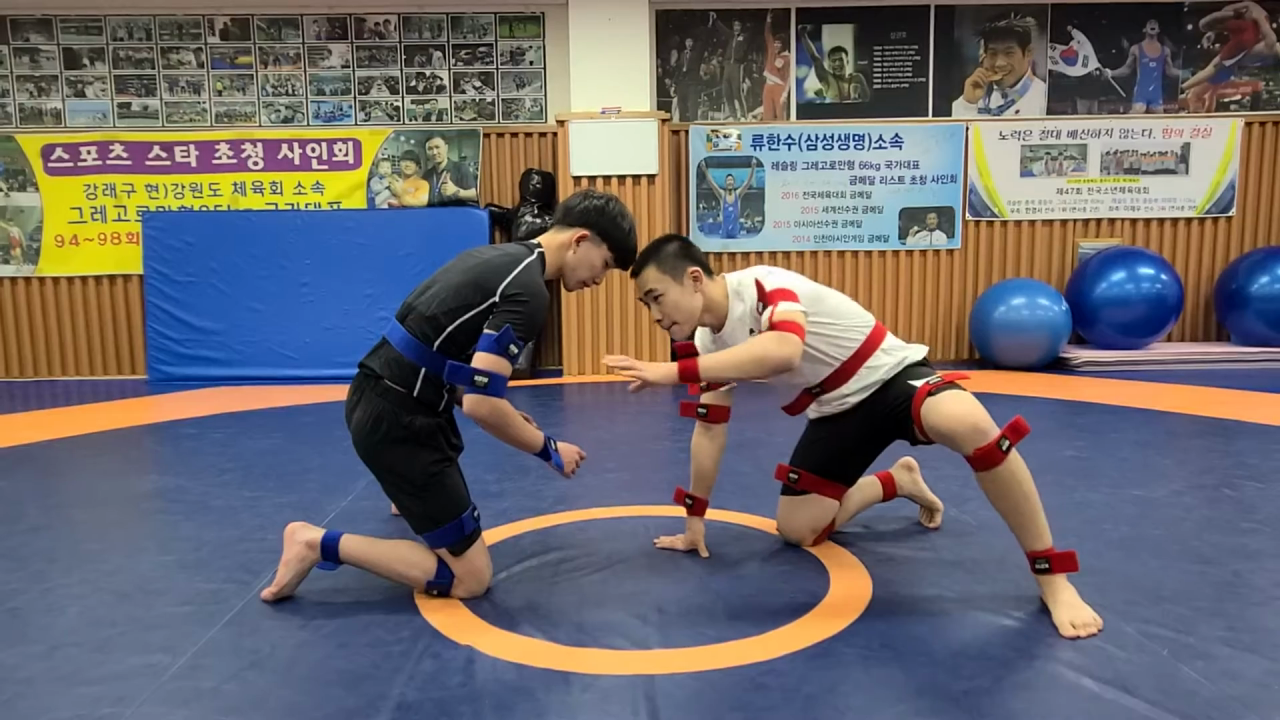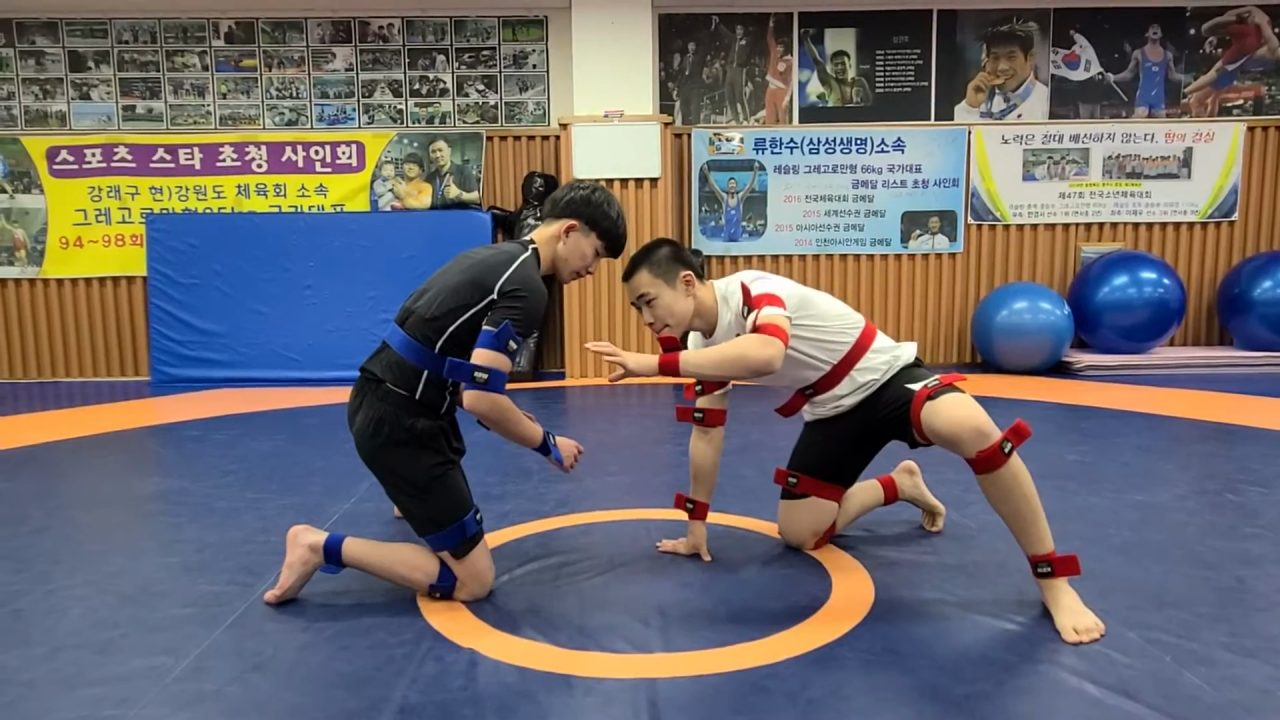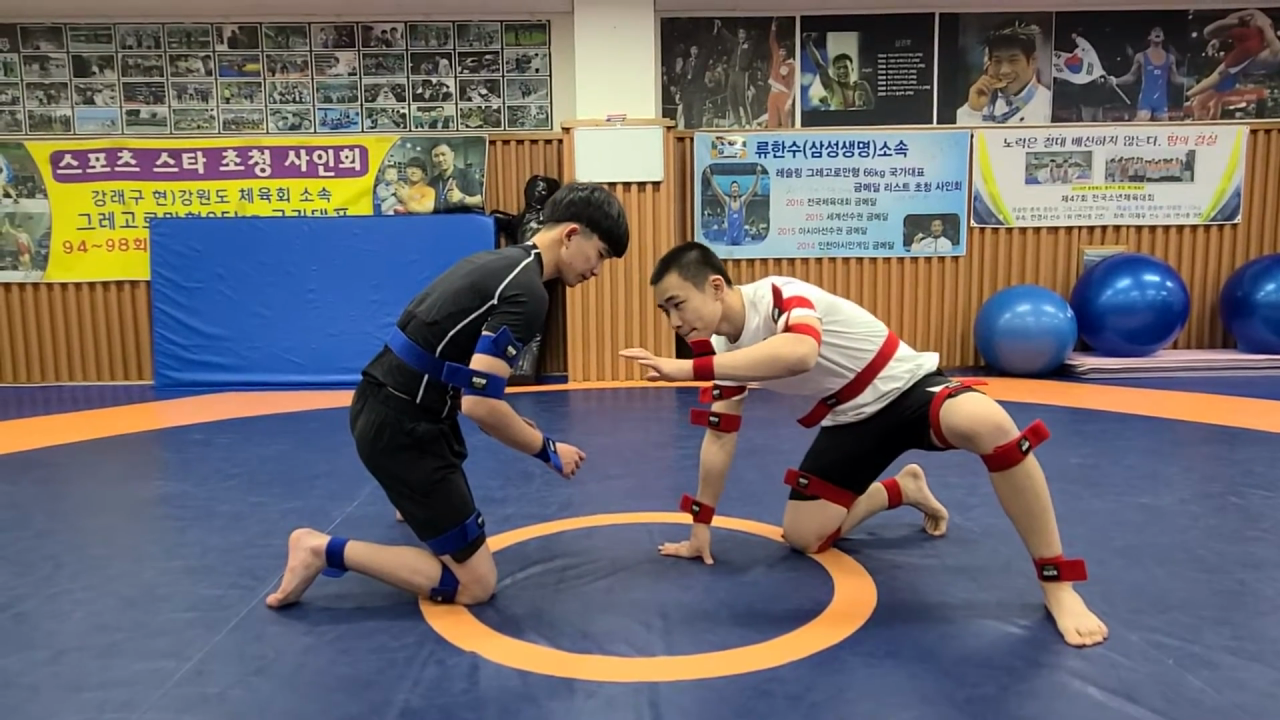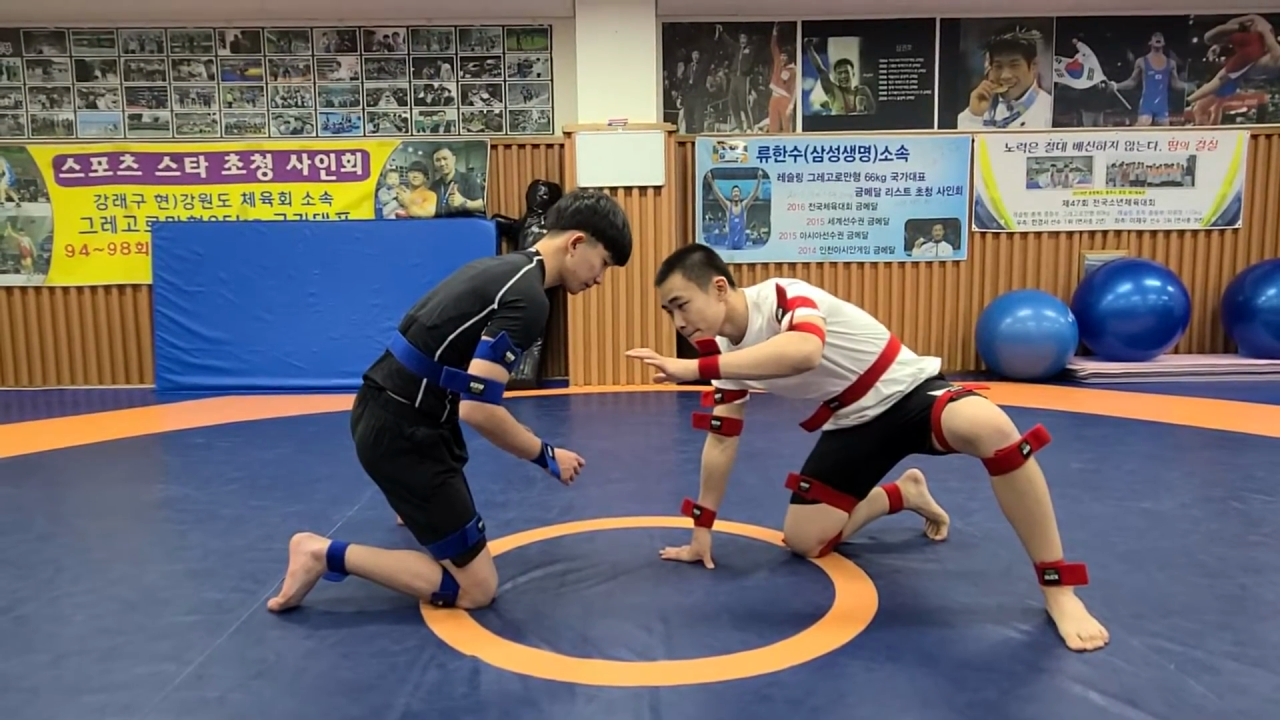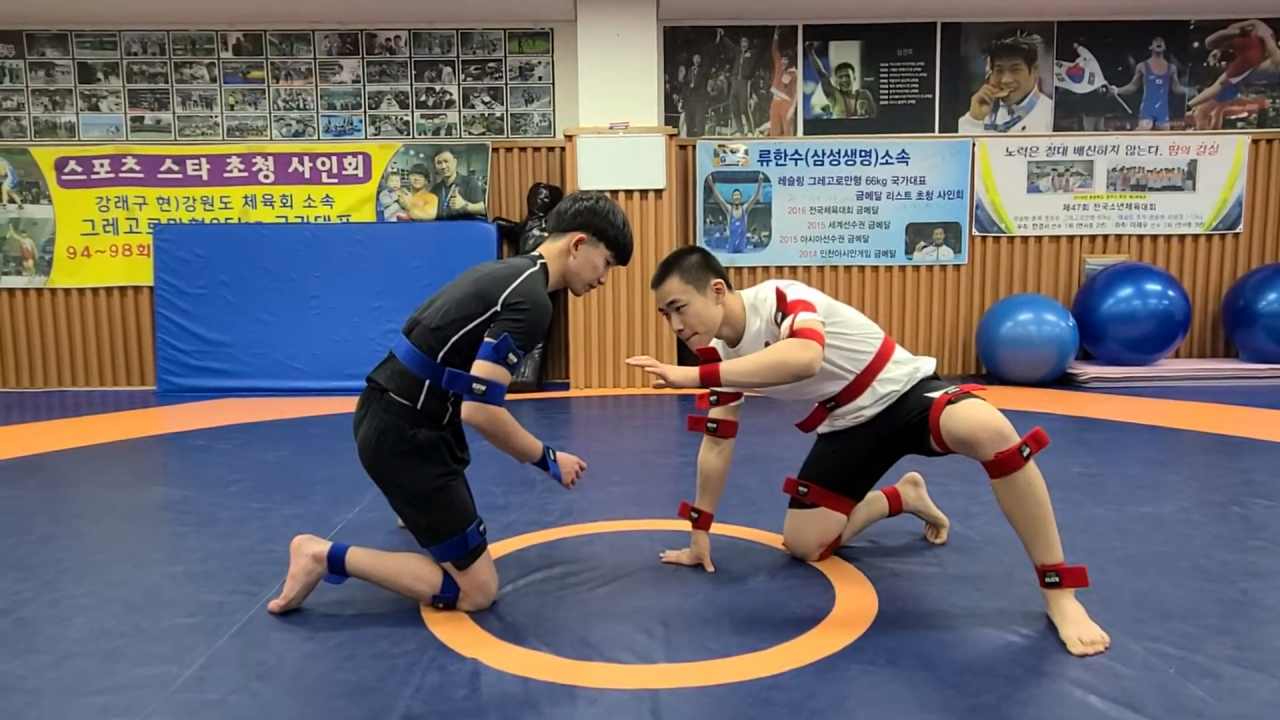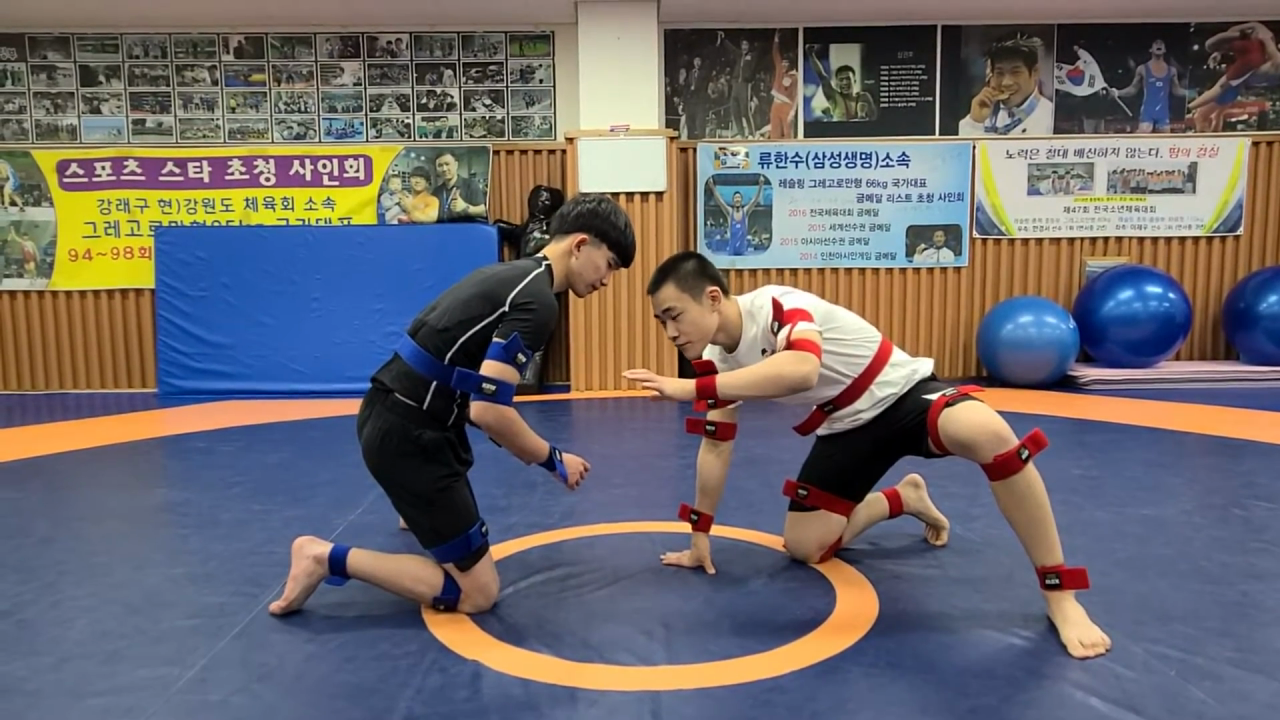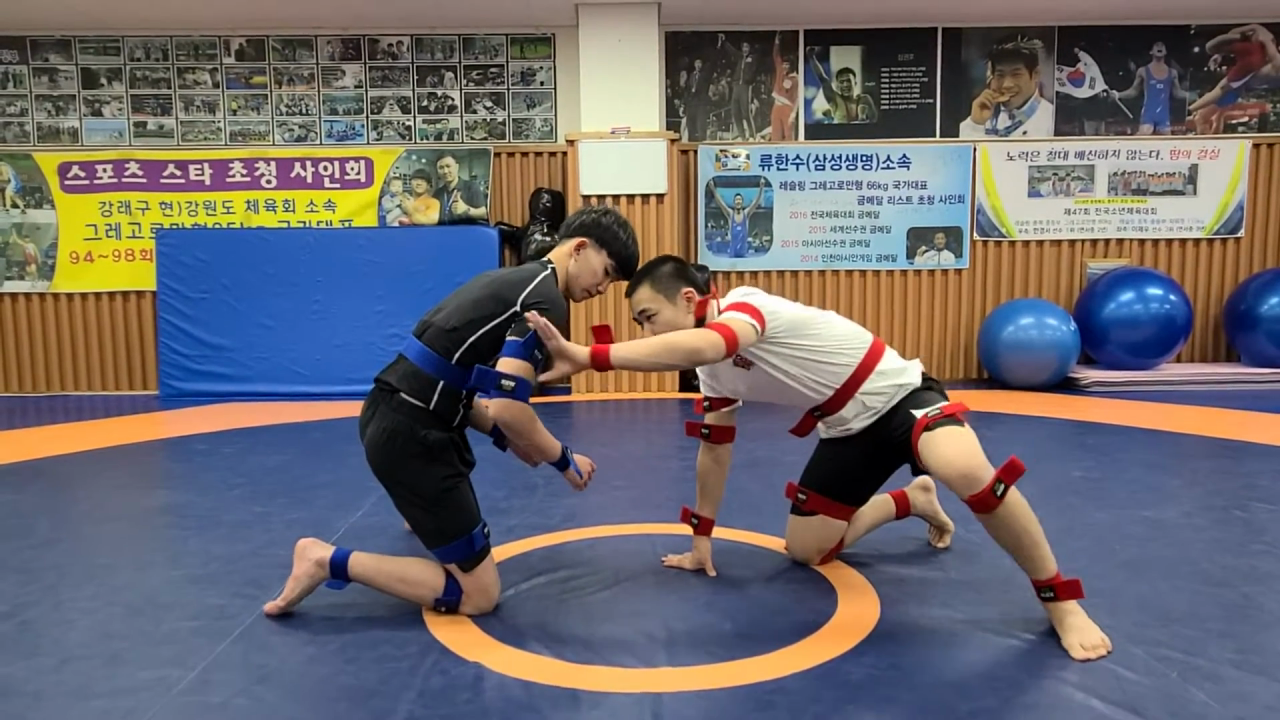
dt=0.7s
person 1, frame 1
left shoulder: (763, 286)
right shoulder: (708, 340)
left elbow: (785, 352)
right elbow: (709, 428)
left wrist: (675, 372)
right wrist: (694, 520)
left hip: (892, 376)
right hip: (836, 411)
left knee: (970, 426)
right knee: (797, 531)
left ankle: (1052, 577)
right ankle: (897, 481)
person 1, frame 2
left shoulder: (750, 290)
right shoulder: (702, 342)
left elbow: (767, 355)
right elbow: (707, 432)
left wrist: (656, 363)
right wrist: (695, 523)
left hip: (887, 377)
right hip: (833, 412)
left knee: (972, 430)
right knee: (798, 534)
left ankle: (1054, 582)
right ankle: (901, 484)
person 1, frame 3
left shoulder: (778, 295)
right shoulder: (724, 348)
left elbow: (800, 353)
right elbow: (720, 437)
left wrist: (689, 368)
right wrist: (700, 527)
left hip: (907, 387)
right hip: (850, 421)
left knee: (988, 425)
right knee: (803, 537)
left ankle: (1057, 585)
right ankle: (902, 488)
person 1, frame 4
left shoulder: (782, 296)
right shoulder: (724, 347)
left elbow: (804, 352)
right elbow: (721, 438)
left wrist: (694, 368)
right wrist: (702, 530)
left hip: (909, 391)
right hip: (852, 424)
left knee: (990, 428)
right knee: (804, 541)
left ankle: (1059, 590)
right ankle: (904, 492)
person 1, frame 5
left shoulder: (779, 298)
right shoulder: (721, 353)
left elbow: (805, 358)
right elbow: (717, 442)
left wrist: (694, 376)
right wrist: (700, 532)
left hip: (903, 391)
right hip: (847, 426)
left knee: (990, 431)
right knee: (804, 545)
left ankle: (1060, 593)
right ankle: (902, 497)
person 1, frame 6
left shoulder: (776, 306)
right shoulder: (716, 358)
left elbow: (802, 370)
right elbow: (716, 445)
left wrist: (689, 388)
right wrist: (699, 536)
left hip: (903, 392)
right hip: (846, 426)
left knee: (988, 435)
right knee: (804, 547)
left ankle: (1060, 594)
right ankle: (903, 497)
person 1, frame 7
left shoulder: (742, 305)
right shoulder: (711, 369)
left elbow: (706, 345)
right elbow: (715, 450)
left wrist: (589, 356)
right wrist: (702, 540)
left hip: (897, 397)
right hip: (848, 430)
left knee: (966, 471)
right knee: (804, 549)
left ankle: (1061, 601)
right ankle: (910, 499)
person 2, frame 1
left shoulder: (500, 256)
right shoulder: (527, 291)
right elbow: (481, 403)
left wrist: (502, 416)
right wrist: (550, 450)
left hip: (378, 397)
right hip: (397, 419)
right knee: (470, 577)
left ankle: (414, 497)
right ankle: (321, 543)
person 2, frame 2
left shoulder: (496, 255)
right shoulder: (525, 287)
right elbow: (481, 399)
left wrist: (504, 417)
right wrist: (548, 444)
left hip: (380, 400)
right hip: (399, 420)
right knee: (472, 580)
left ankle: (414, 498)
right ankle: (322, 547)
person 2, frame 3
left shoulder: (500, 261)
right shoulder: (526, 292)
right elbow: (479, 403)
left wrist: (508, 423)
right wrist: (548, 451)
left hip: (384, 405)
right hip: (400, 425)
right knee: (475, 584)
left ankle: (417, 500)
right ankle: (325, 550)
person 2, frame 4
left shoulder: (503, 266)
right shoulder: (527, 298)
right elbow: (477, 408)
left wrist: (513, 434)
right wrist: (546, 456)
left hip: (384, 409)
right hip: (400, 429)
right knee: (475, 588)
left ankle: (418, 504)
right ankle: (326, 554)
person 2, frame 5
left shoulder: (506, 270)
right shoulder: (530, 300)
right elbow: (479, 410)
right wrist: (547, 460)
left hip: (388, 412)
right hip: (403, 433)
right knee: (476, 590)
left ankle: (419, 507)
right ankle: (326, 556)
person 2, frame 6
left shoulder: (509, 273)
right shoulder: (537, 301)
right elbow: (488, 409)
left wrist: (512, 438)
right wrist: (554, 461)
left hip: (389, 413)
right hip: (407, 434)
right knee: (478, 593)
left ankle: (420, 509)
right ankle: (329, 559)
person 2, frame 7
left shoulder: (511, 279)
right shoulder: (546, 301)
right elbow: (506, 406)
left wrist: (505, 436)
right wrist: (565, 460)
left hip: (388, 413)
right hip: (411, 433)
right knee: (478, 595)
left ankle: (424, 513)
right ankle: (330, 561)
